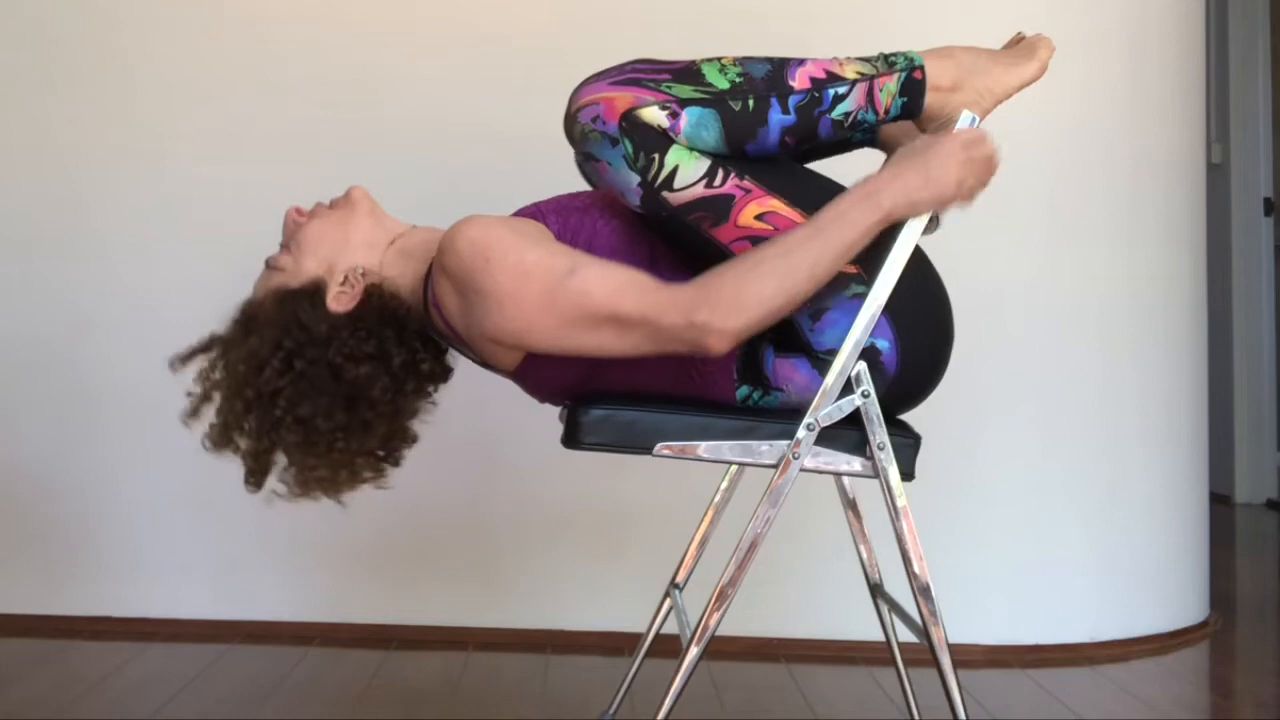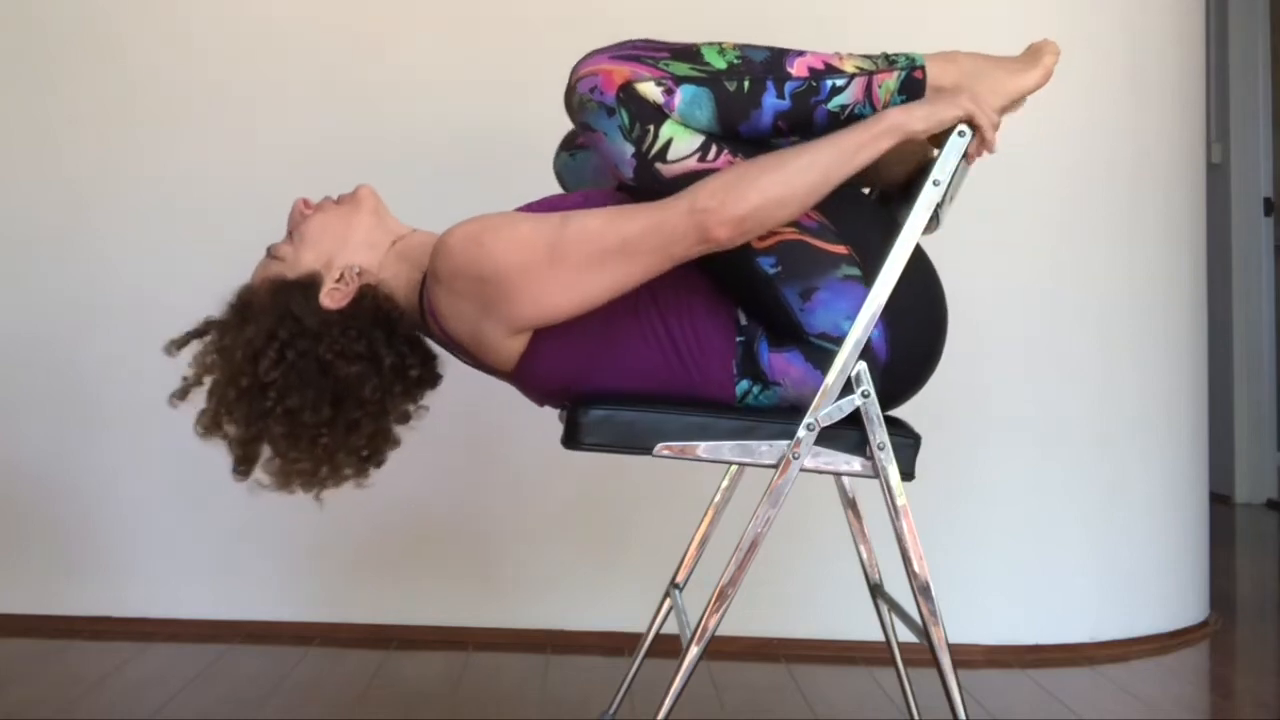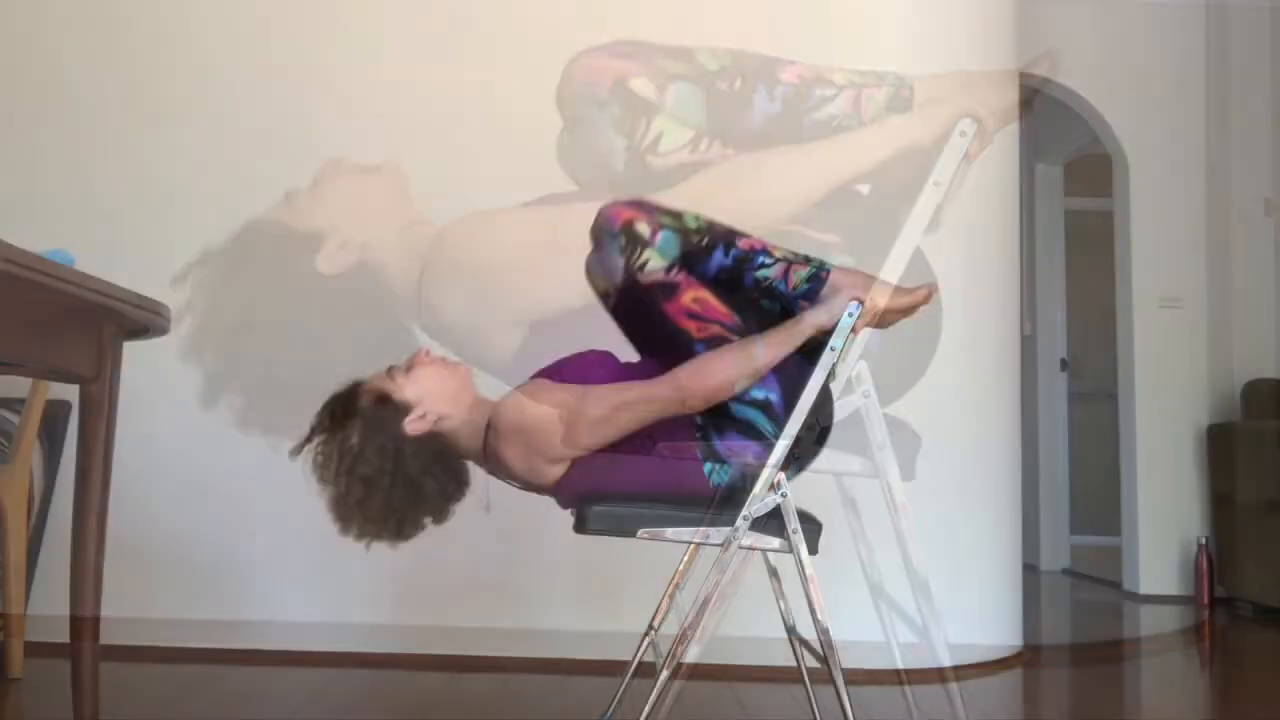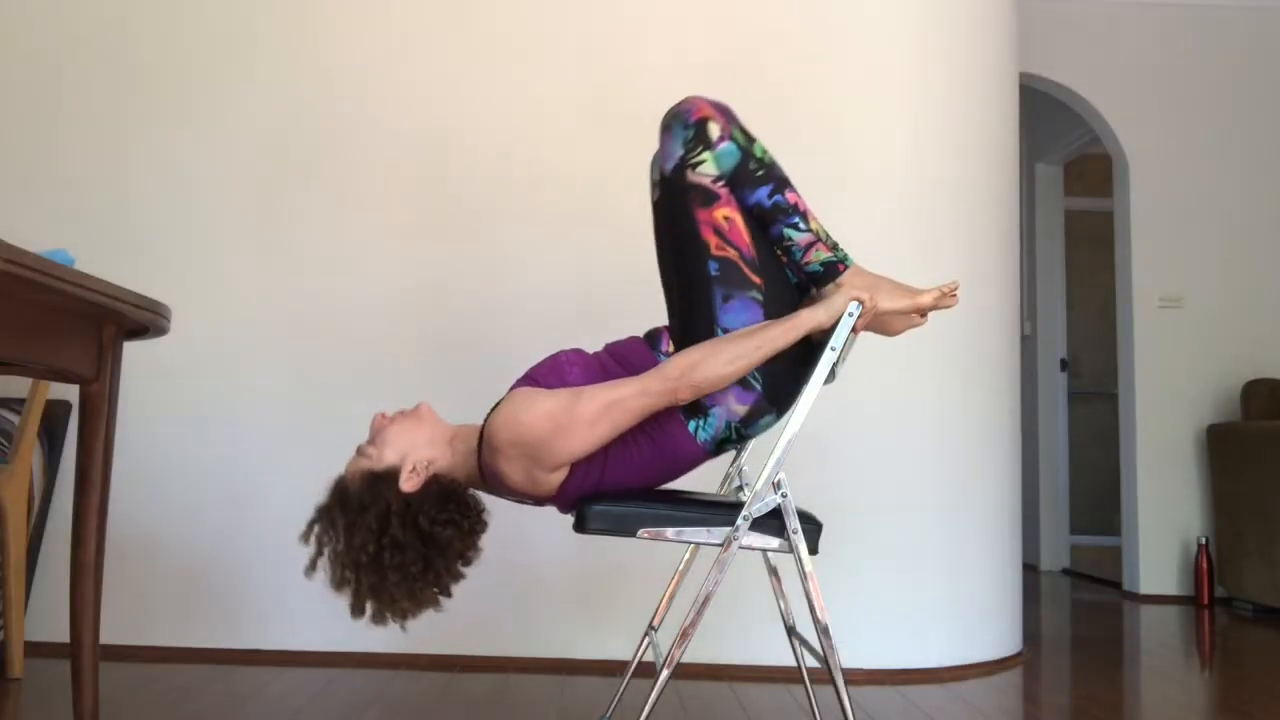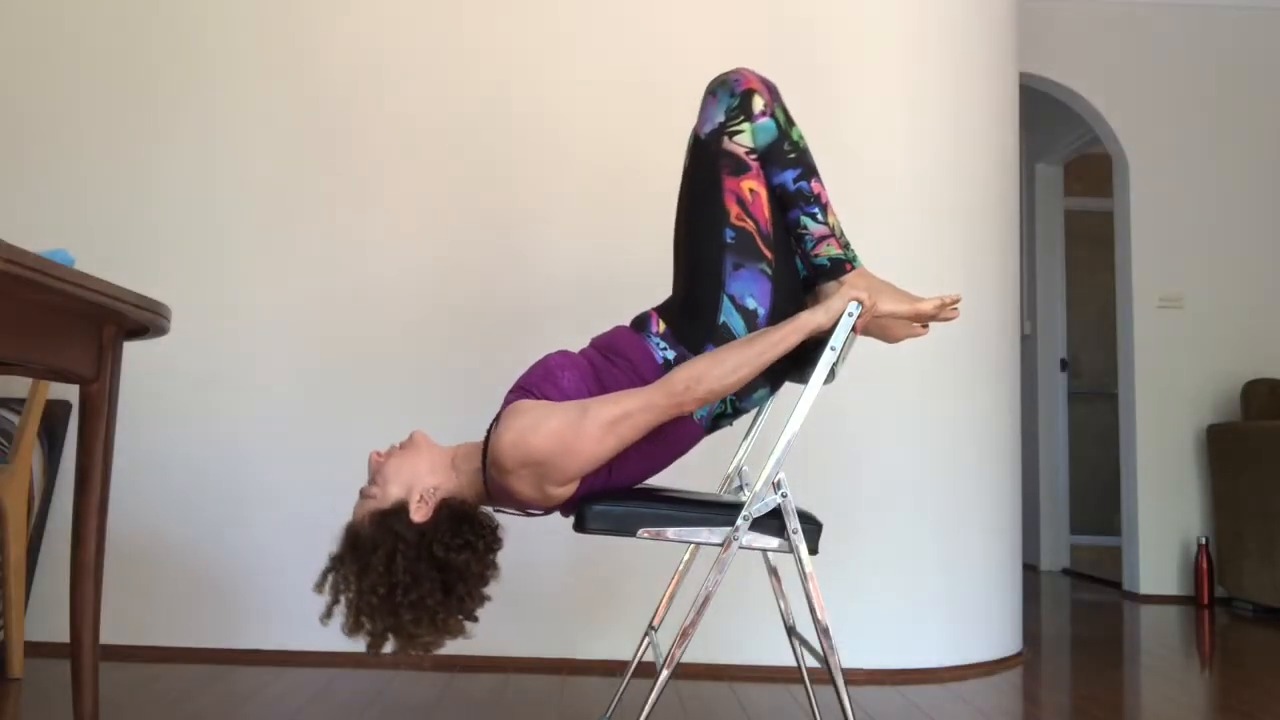
dt=1s
person 1, frame 1
left shoulder: (454, 281)
right shoulder: (473, 262)
right elbow: (706, 321)
right wrist: (890, 193)
left hip: (807, 348)
right hip: (842, 348)
left knee: (623, 125)
right knee: (617, 107)
left ankle: (913, 114)
right ankle: (938, 81)
person 1, frame 2
left shoulder: (455, 290)
right shoulder: (474, 265)
left elbow: (673, 218)
right elbow: (708, 221)
right wrist: (901, 120)
left hip: (774, 335)
right hip: (830, 342)
left knee: (591, 152)
right knee: (616, 82)
right ankle: (928, 83)
person 1, frame 3
left shoulder: (502, 434)
right elbow: (676, 393)
right wrist: (813, 319)
left hip: (721, 433)
right hip: (754, 432)
left knee: (620, 248)
right knee: (624, 229)
left ankle: (837, 290)
right ankle: (840, 295)
person 1, frame 4
left shoulder: (498, 453)
right shoulder: (518, 436)
left elbow: (664, 373)
right elbow: (671, 387)
right wrist: (815, 316)
left hip: (720, 376)
right hip: (735, 388)
left knee: (688, 140)
right knee: (697, 124)
left ankle: (841, 292)
right ankle: (846, 292)
person 1, frame 5
left shoulder: (506, 466)
right shoulder: (521, 449)
right elbow: (679, 397)
right wrist: (815, 318)
left hip: (687, 344)
right hip: (712, 345)
right knee: (740, 95)
left ankle: (839, 292)
right ankle: (843, 291)
